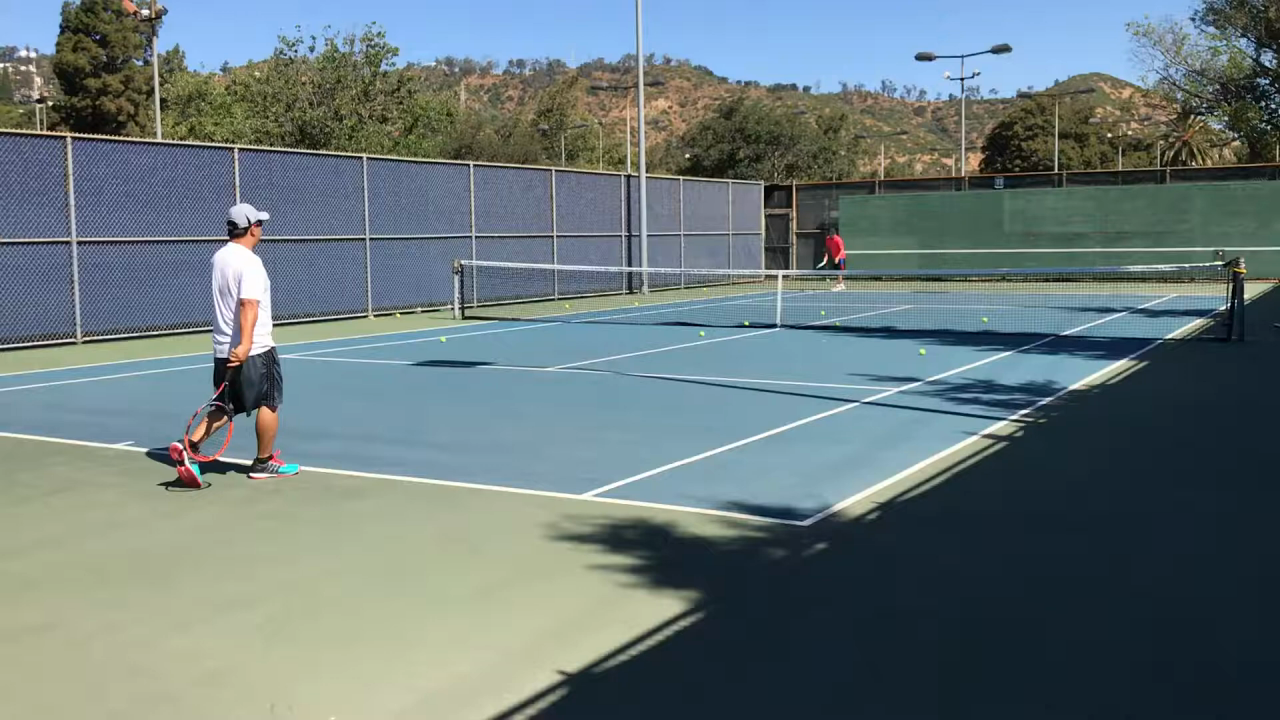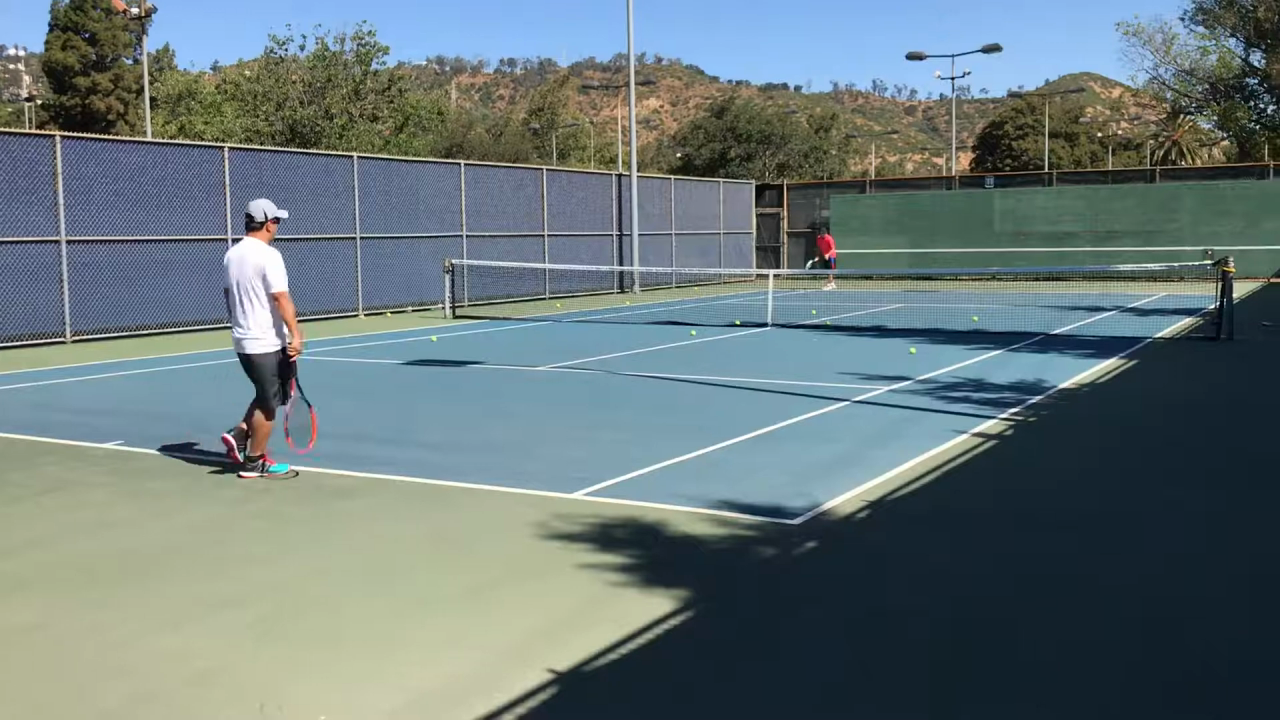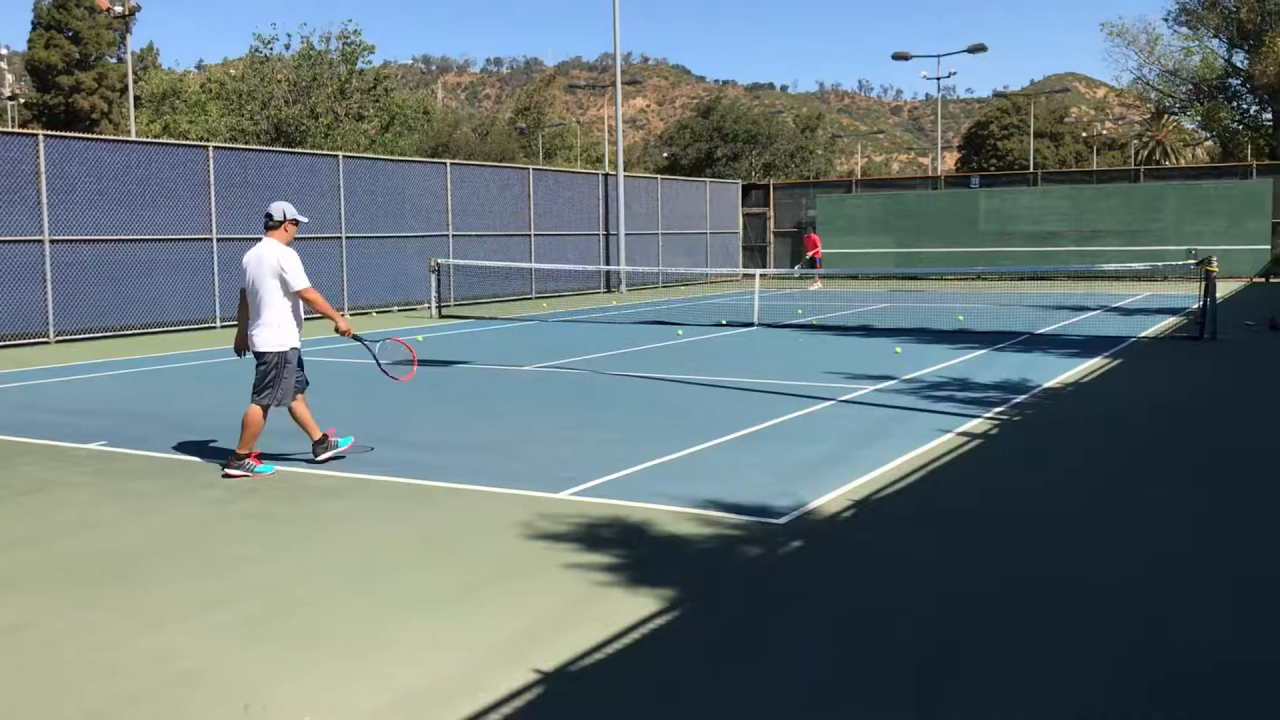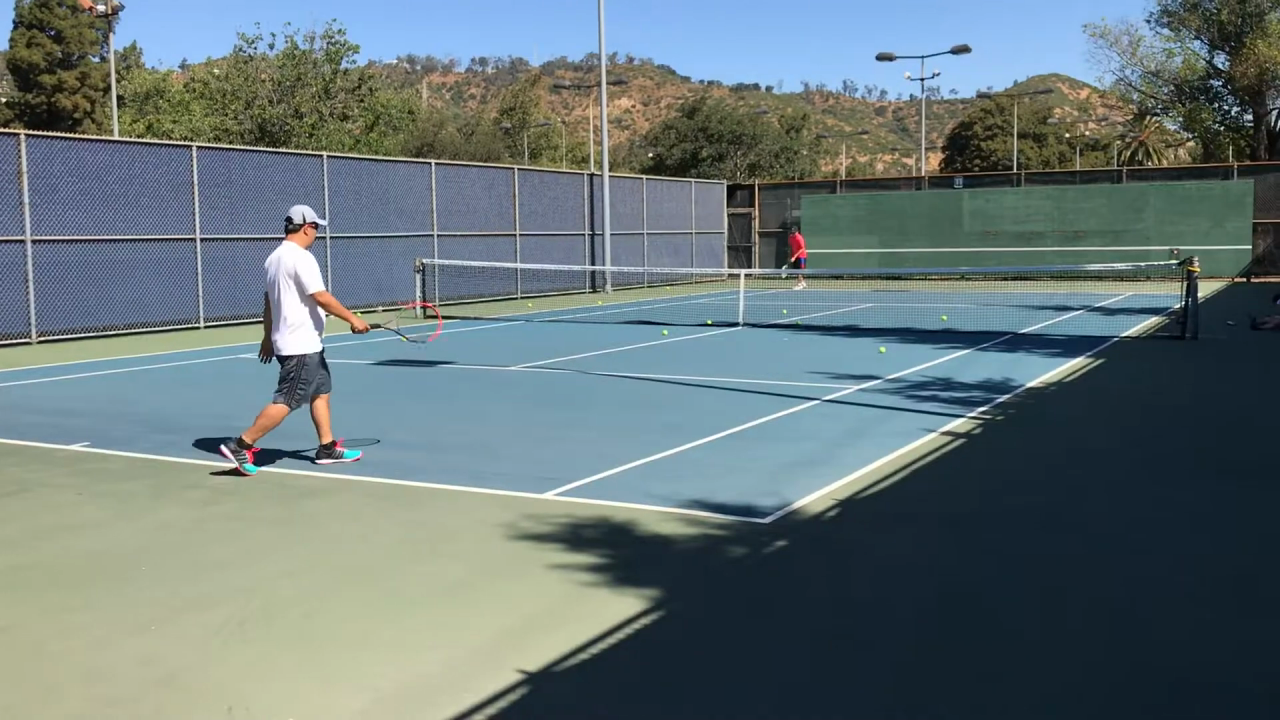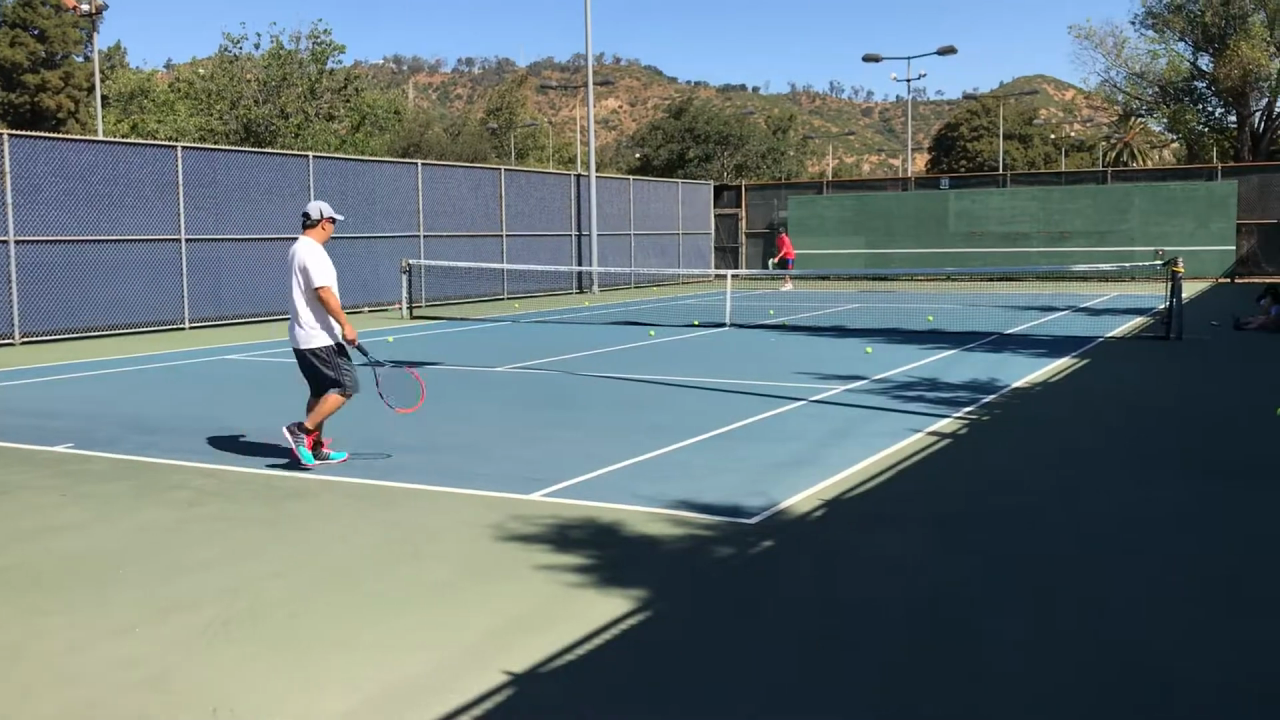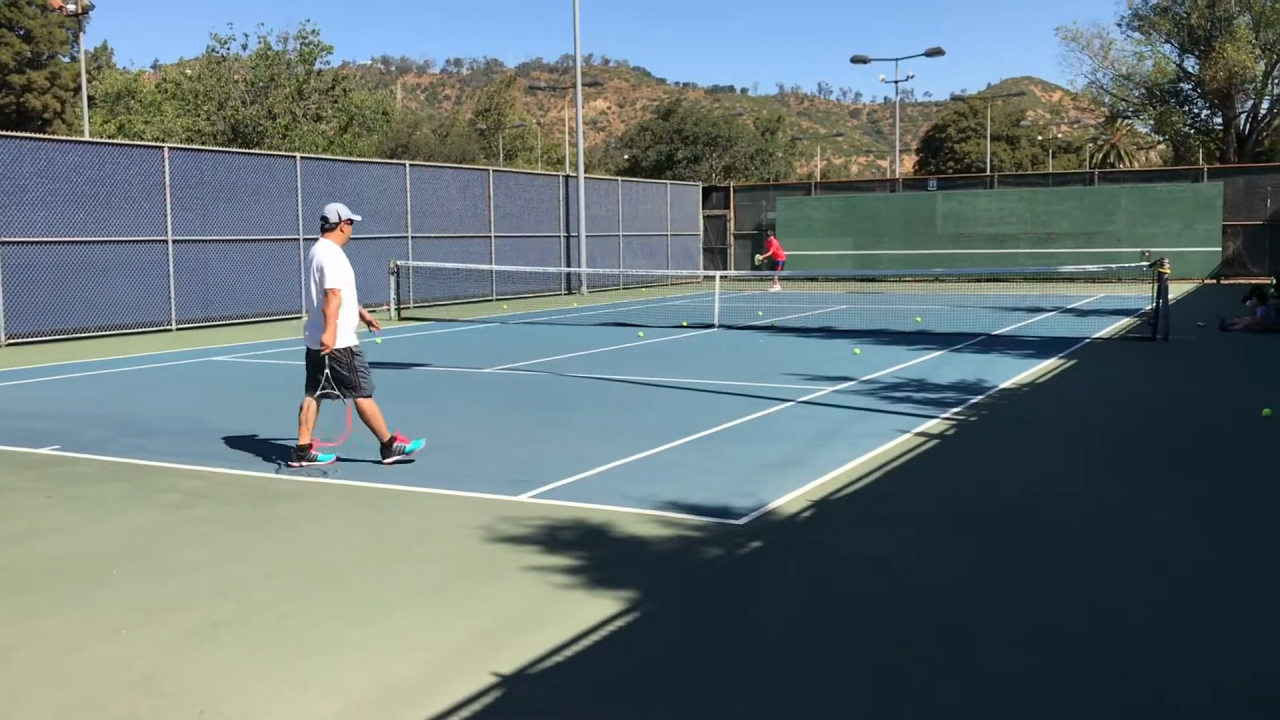
dt=0.2s
person 1, frame 1
left shoulder: (219, 257)
right shoulder: (249, 262)
right elbow: (249, 305)
right wrist: (245, 344)
left hip: (224, 348)
right hip: (252, 350)
left knee: (224, 406)
right knee: (268, 404)
left ankle: (188, 446)
right ankle: (263, 461)
person 1, frame 2
left shoulder: (232, 254)
right shoulder: (268, 255)
right elbow: (281, 298)
right wrist: (295, 334)
left hip: (246, 340)
right hip: (268, 343)
left knee: (268, 394)
right knee: (271, 402)
left ankle: (238, 436)
right ankle: (255, 461)
person 1, frame 3
left shoulder: (252, 255)
right shoulder: (284, 255)
left elbow: (245, 298)
right elbow: (307, 294)
left wrist: (242, 332)
right wrist: (338, 318)
left hip: (271, 339)
right hip: (278, 343)
left knee: (297, 392)
right knee: (263, 400)
left ankle: (321, 443)
right ankle: (240, 459)
person 1, frame 4
left shoulder: (275, 257)
right shoulder: (301, 257)
left elbow: (269, 300)
right elbow: (322, 297)
left wrist: (267, 336)
right wrist: (352, 318)
left hip: (292, 342)
right hip: (301, 344)
left knee: (320, 393)
right knee: (287, 400)
left ankle: (328, 448)
right ankle: (240, 445)
person 1, frame 5
left shoulder: (299, 249)
right shoulder: (313, 252)
right elbow: (325, 293)
right wrist: (345, 325)
left hip: (303, 337)
right hip: (320, 339)
left knee: (322, 392)
right knee: (344, 388)
left ankle: (316, 447)
right ankle: (303, 430)
person 1, frame 6
left shoulder: (318, 251)
right shoulder: (332, 255)
right elbow: (332, 295)
left wrist: (361, 313)
right wrist: (330, 332)
left hip: (317, 340)
right hip: (338, 341)
left knee: (314, 392)
right knee: (363, 393)
left ankle: (303, 450)
right ankle: (391, 446)
